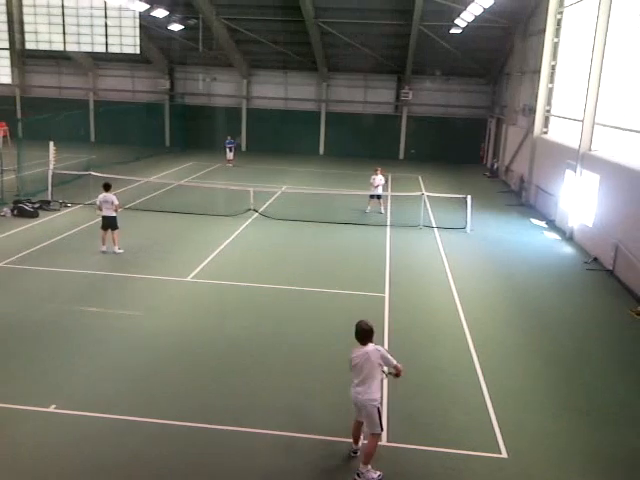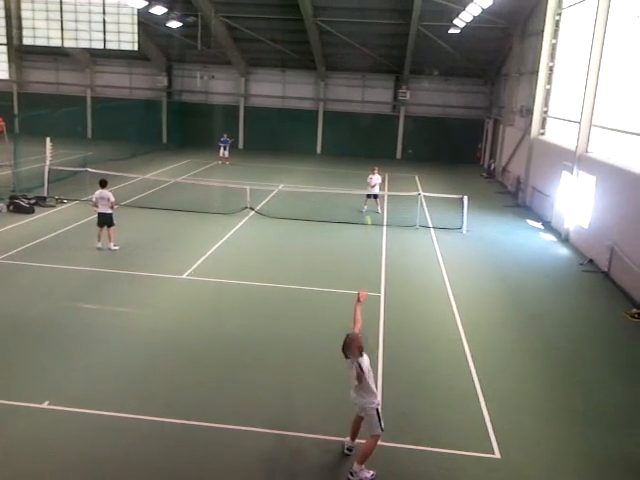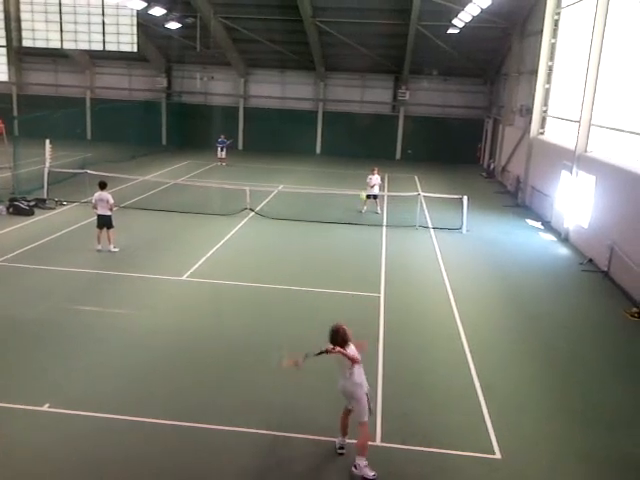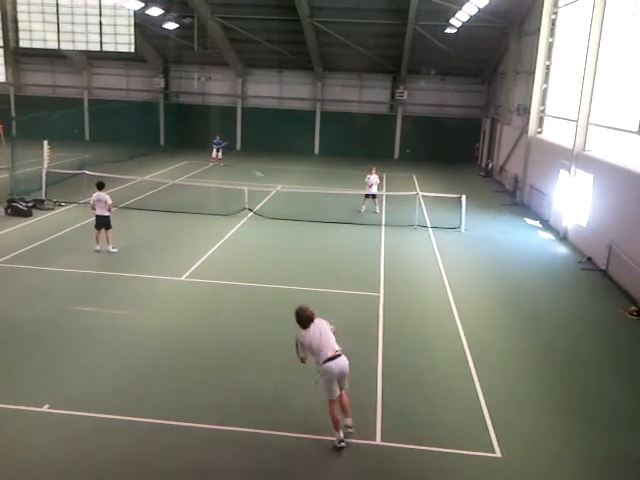
dt=0.4s
person 1, frame 1
left shoulder: (354, 353)
right shoulder: (378, 351)
right elbow: (398, 368)
right wrist: (396, 373)
left hip: (356, 395)
right hip: (370, 399)
left knee: (359, 421)
right knee: (375, 435)
left ankle: (355, 448)
person 1, frame 2
left shoulder: (352, 354)
right shoulder: (358, 361)
left elbow: (357, 323)
right elbow: (360, 380)
left wrist: (359, 303)
right wrist: (360, 372)
left hip: (358, 397)
right hip: (368, 401)
left knee: (359, 417)
right knee: (375, 436)
left ankle: (350, 444)
person 1, frame 3
left shoulder: (342, 344)
right shoulder: (348, 349)
right elbow: (356, 359)
right wrist: (341, 351)
left hip: (345, 385)
right hip: (356, 387)
left knee: (348, 409)
right knee: (363, 425)
left ankle: (341, 442)
right ankle: (360, 465)
person 1, frame 4
left shoulder: (301, 336)
right shoulder: (320, 323)
left elbow: (302, 359)
left hip: (327, 367)
right hip: (341, 361)
left knee: (333, 402)
right knee: (341, 391)
left ankle: (339, 437)
right ankle: (347, 422)
